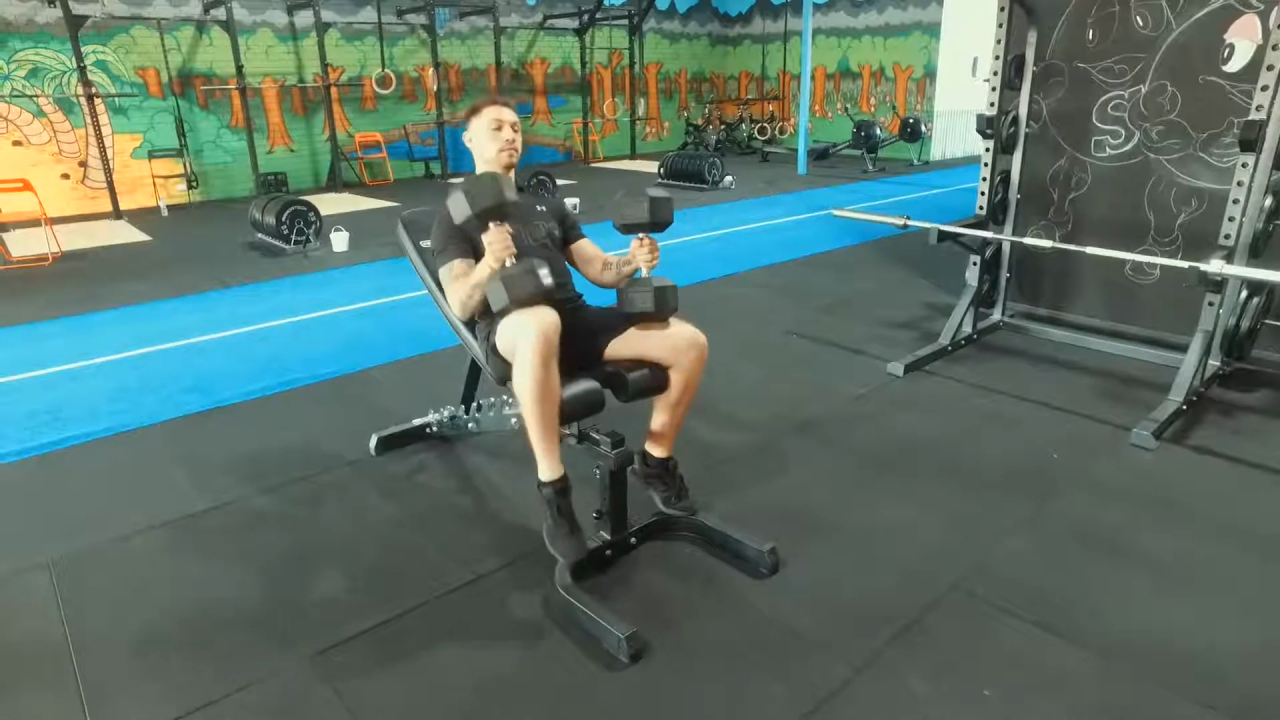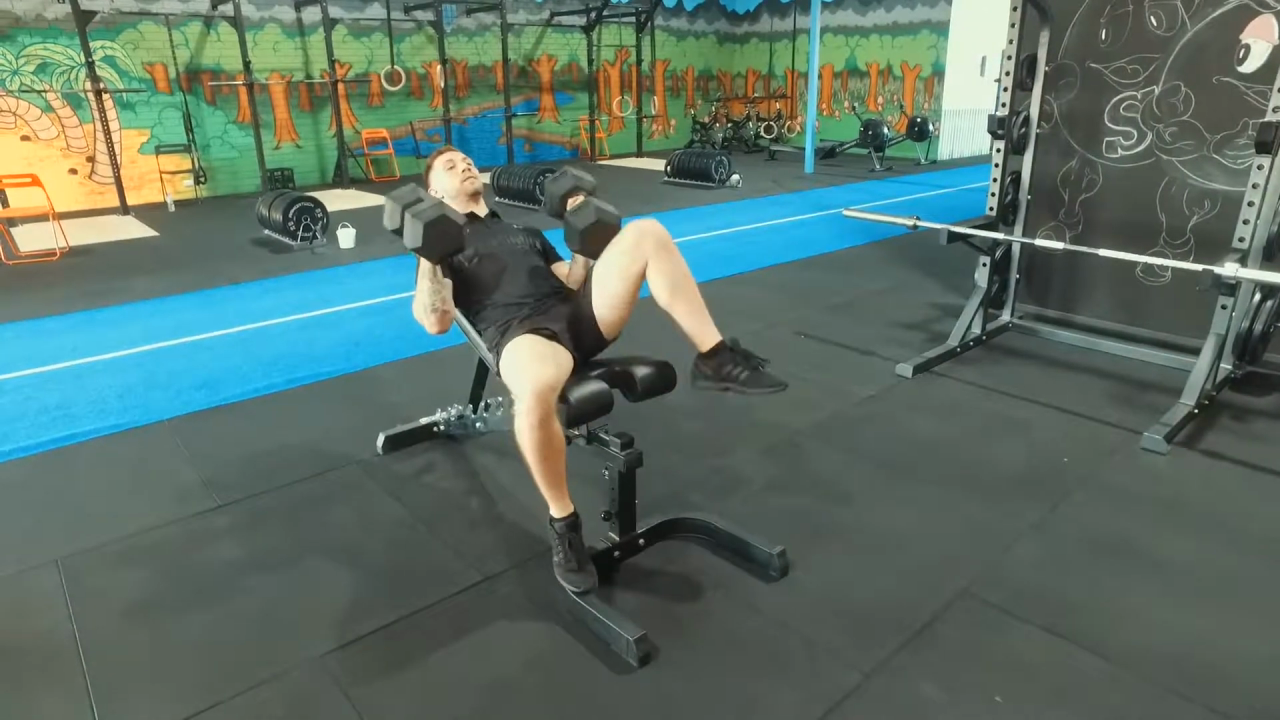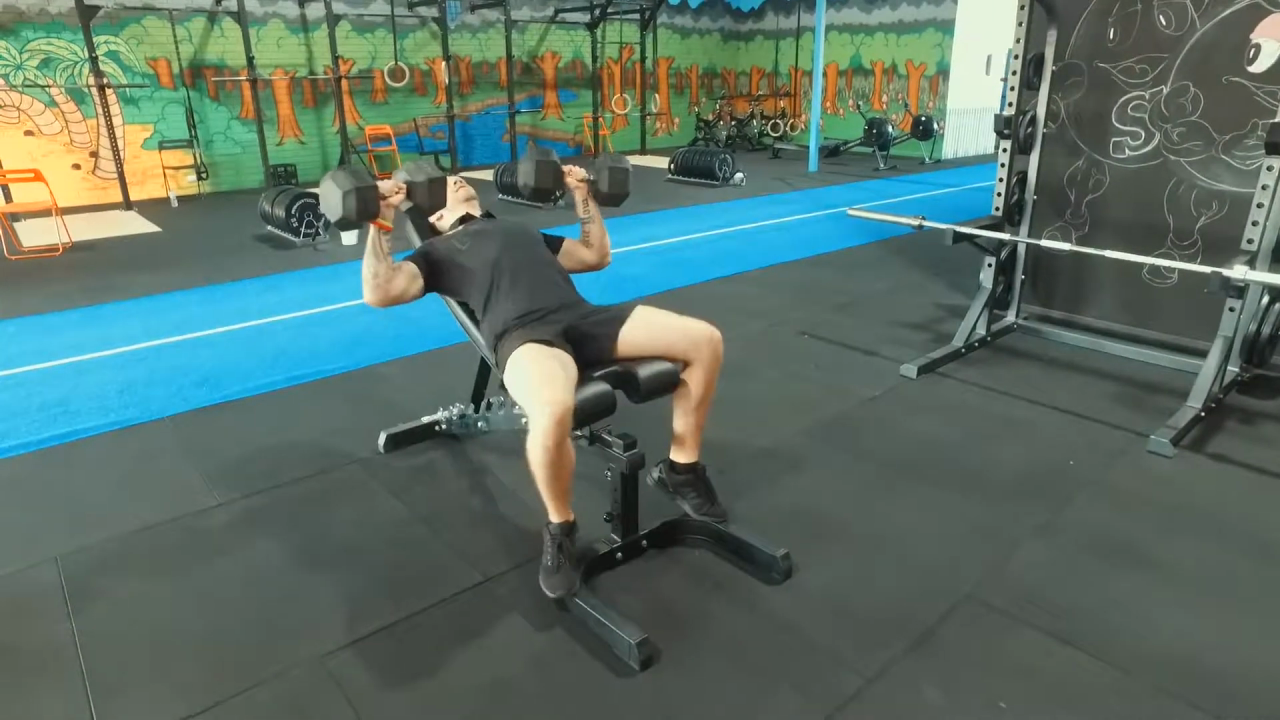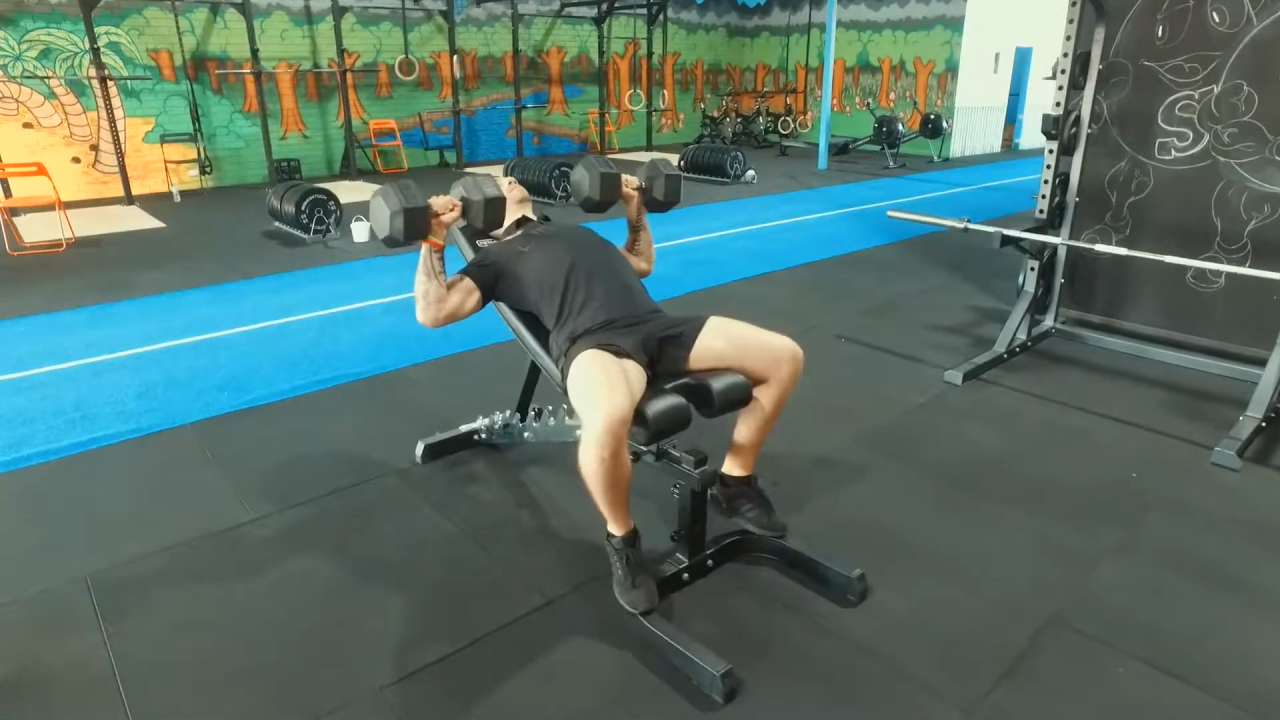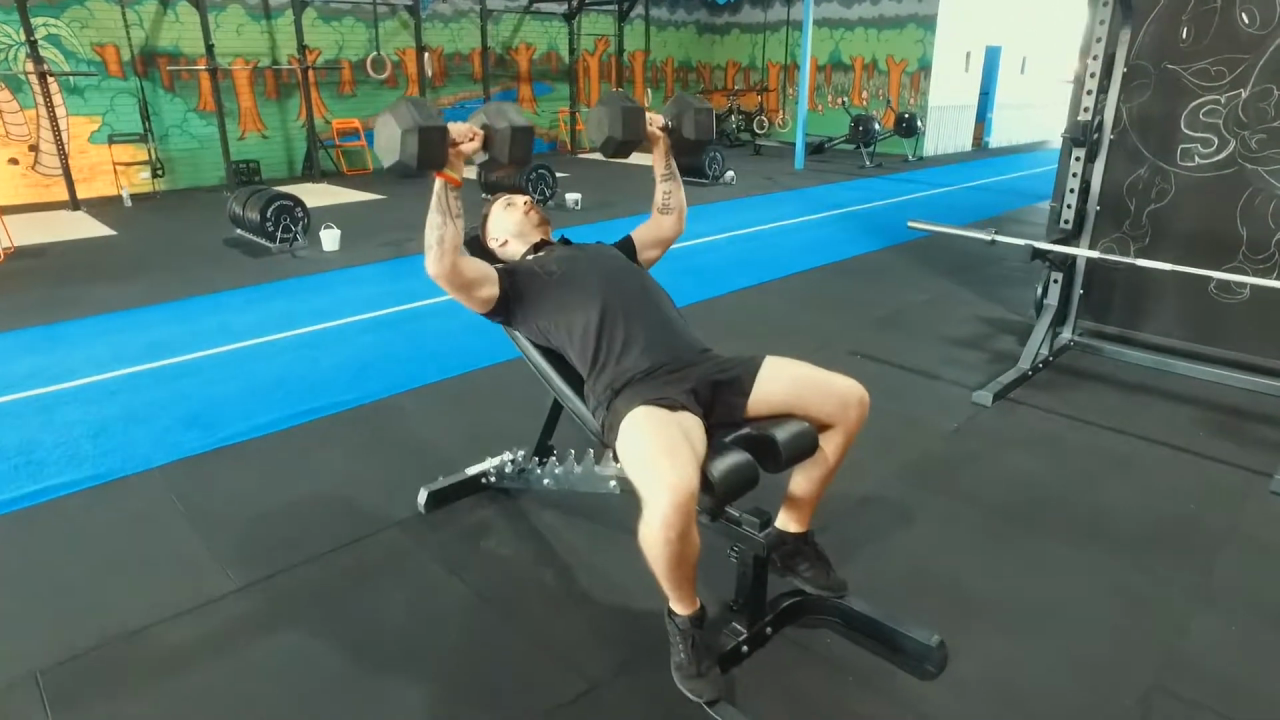
dt=1s
person 1, frame 1
left shoulder: (547, 205)
right shoulder: (457, 216)
left elbow: (599, 269)
right elbow: (461, 304)
left wrist: (634, 260)
right wrist: (489, 262)
left hip: (577, 318)
right hip: (513, 333)
left knee: (690, 344)
right knee: (539, 322)
left ankle: (655, 462)
right ankle: (553, 487)
person 1, frame 2
left shoulder: (525, 232)
right elbow: (435, 321)
left hip: (580, 317)
right hip: (522, 333)
left knee: (644, 234)
right knee: (536, 390)
left ankle: (716, 358)
right ankle: (563, 524)
person 1, frame 3
left shoulder: (525, 231)
right shoulder: (438, 252)
left elbow: (598, 257)
right elbow: (379, 293)
left wrist: (583, 197)
right wrist: (382, 220)
left hip: (585, 318)
right hip: (525, 333)
left knee: (706, 341)
right knee: (552, 413)
left ankle: (680, 468)
right ankle: (560, 527)
person 1, frame 4
left shoulder: (575, 230)
right shoulder: (496, 257)
left elbow: (642, 265)
right elbow: (432, 312)
left wrist: (634, 208)
right wrist: (434, 236)
left hip: (659, 325)
right hip: (593, 340)
left knee: (786, 358)
right knee: (607, 421)
left ankle: (734, 482)
right ankle: (622, 540)
person 1, frame 5
left shoulder: (604, 253)
right shoulder: (510, 283)
left elbow: (670, 222)
right elbow: (445, 268)
left wrist: (661, 153)
right wrist: (450, 174)
left hip: (705, 368)
right hip: (636, 392)
left knee: (849, 401)
right knee: (674, 497)
left ankle: (789, 537)
right ankle: (686, 618)
